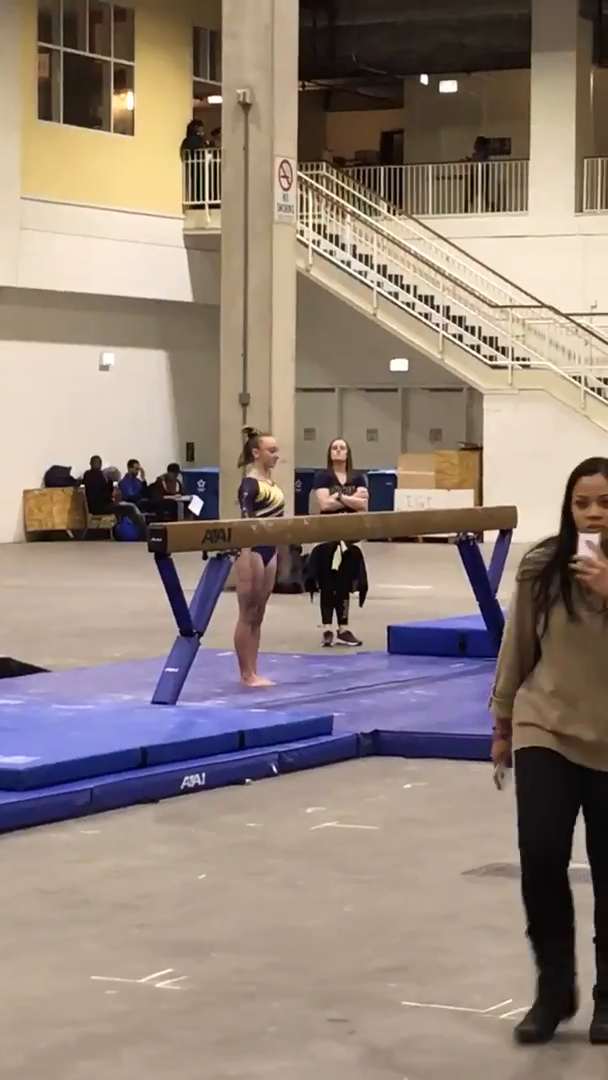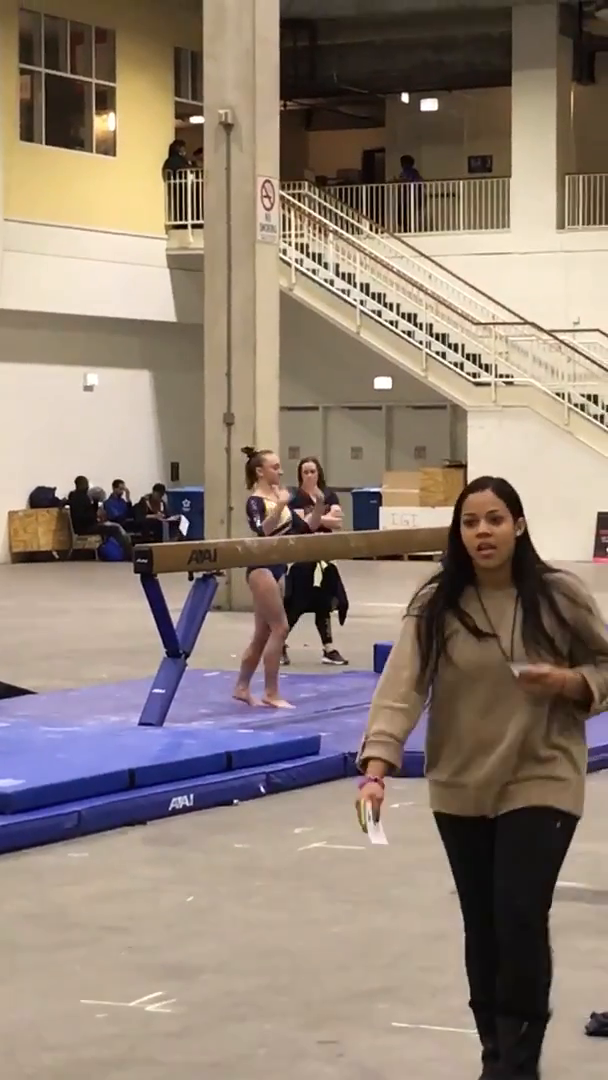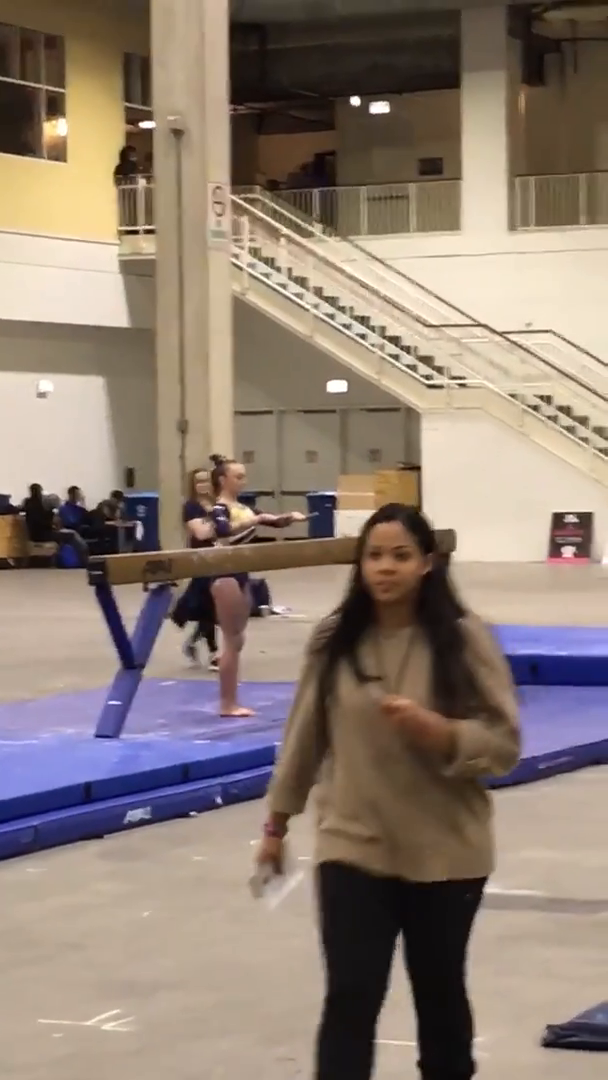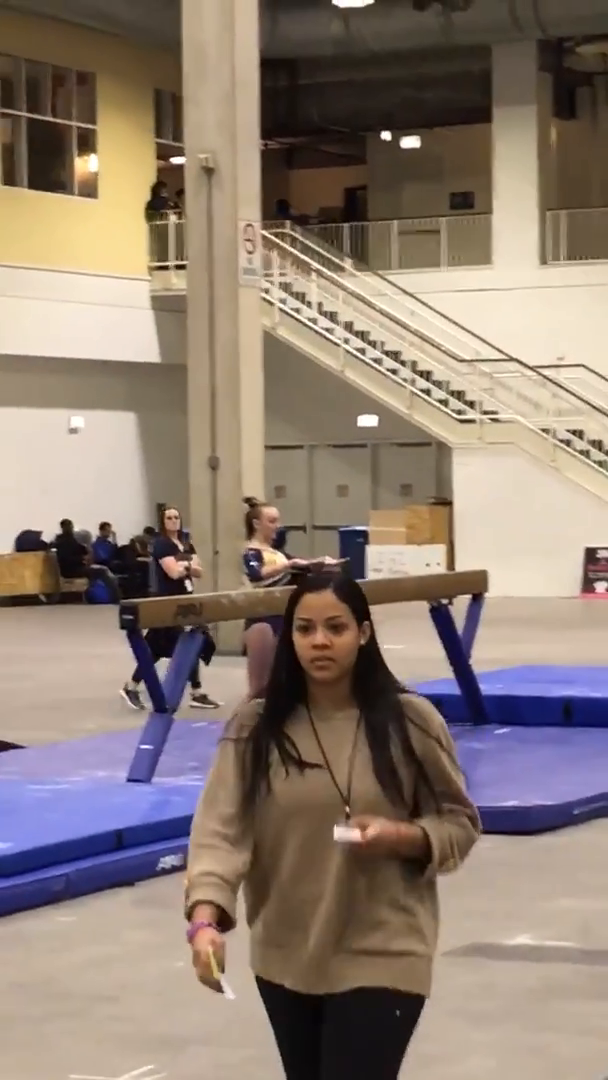
dt=0.7s
person 1, frame 1
right shoulder: (542, 567)
right elbow: (517, 648)
right wrist: (502, 725)
right hip: (546, 730)
right knee: (540, 854)
right ankle: (554, 984)
person 1, frame 2
right shoulder: (434, 605)
right elbow: (399, 689)
right wrist: (376, 766)
left hip: (543, 783)
right hip: (461, 789)
left knee: (521, 919)
right knee: (482, 928)
person 1, frame 3
left shoulder: (465, 639)
right shoulder: (333, 640)
left elbow: (503, 743)
right elbow: (304, 735)
left wrist: (430, 727)
right wrist: (276, 823)
left hip: (446, 848)
right hip: (353, 842)
left knee: (438, 988)
right knee: (350, 998)
person 1, frame 4
left shoulder: (411, 723)
right shoulder: (255, 728)
left elbow: (460, 823)
right elbow: (218, 832)
left wrist: (405, 835)
right wrist: (205, 918)
left hip: (382, 958)
right hip: (286, 958)
